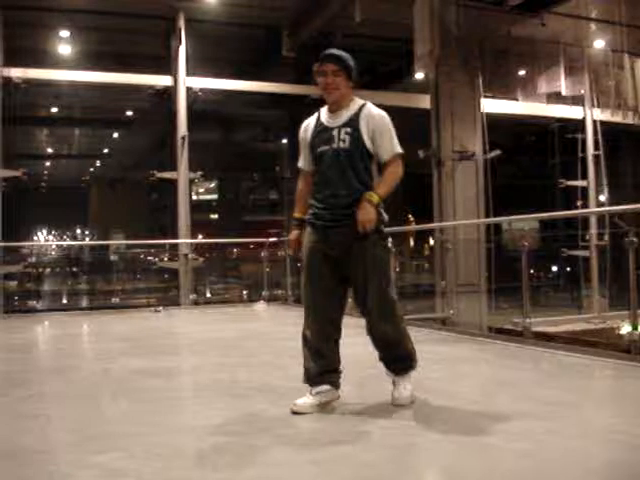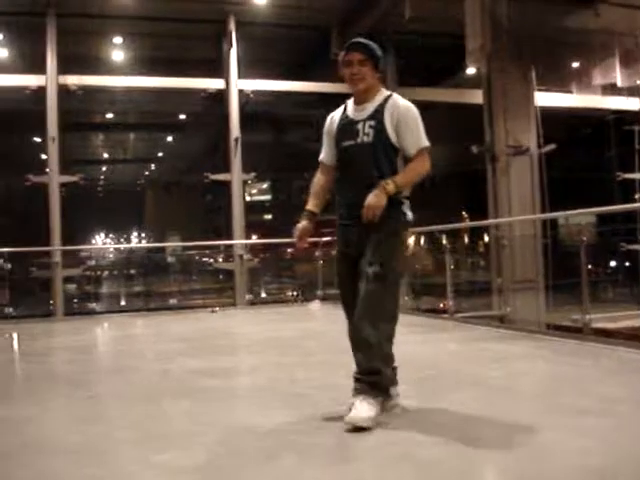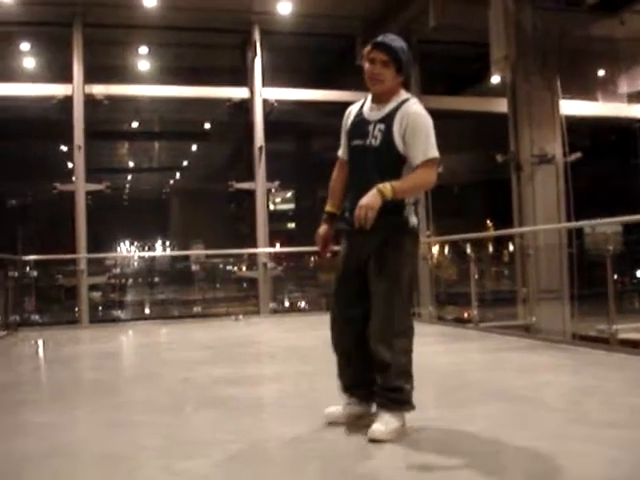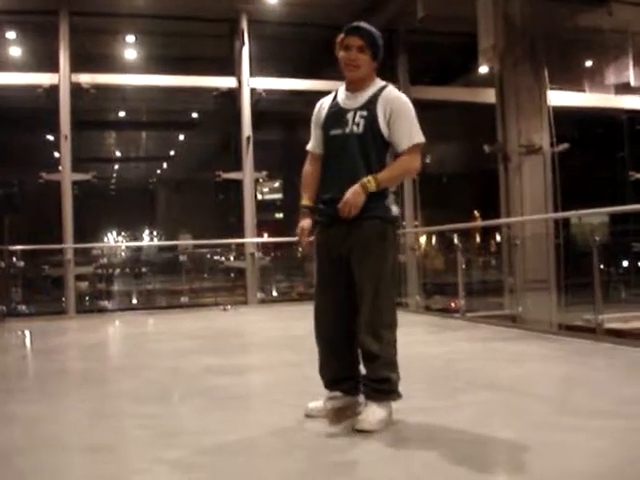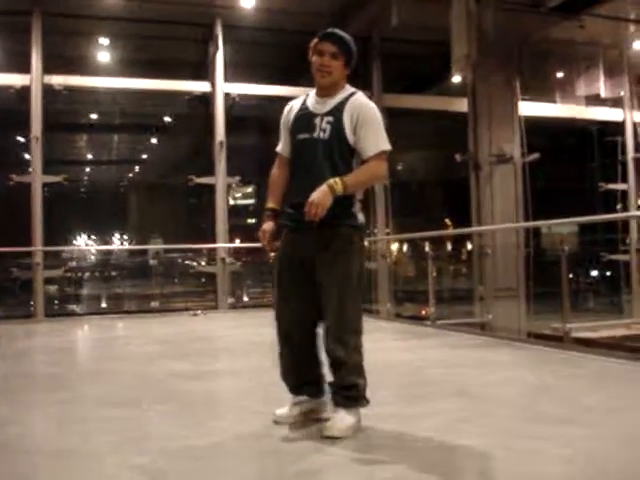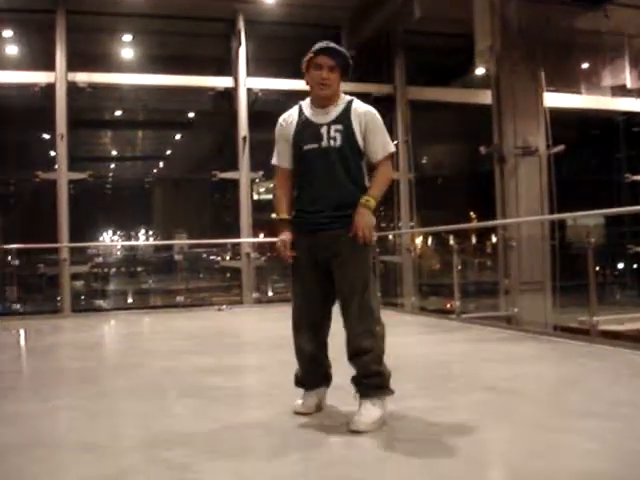
dt=0.5s
person 1, frame 1
left shoulder: (372, 117)
right shoulder: (309, 126)
left elbow: (394, 166)
left wrist: (371, 200)
right wrist: (298, 222)
left hip: (362, 226)
right hip: (320, 228)
left knee: (377, 303)
right knee: (318, 310)
left ankle: (401, 370)
right ankle: (323, 383)
person 1, frame 2
left shoulder: (399, 109)
right shoulder: (336, 119)
left elbow: (422, 162)
right elbow: (326, 172)
left wrist: (386, 189)
right wrist: (309, 215)
left hip: (386, 221)
right hip: (349, 224)
left knee: (374, 305)
right knee: (356, 308)
left ankle: (371, 392)
right ankle: (384, 385)
person 1, frame 3
left shoulder: (412, 115)
right shoulder: (353, 114)
left elbow: (428, 174)
left wrist: (382, 191)
right wrist: (330, 217)
left hip: (394, 231)
right hip: (354, 230)
left knee: (389, 321)
right knee: (345, 315)
left ankle: (393, 405)
right ankle: (360, 395)
person 1, frame 4
left shoulder: (391, 101)
right shoulder: (325, 106)
left elbow: (412, 160)
left wrist: (366, 186)
right wrist: (307, 211)
left hip: (373, 221)
right hip: (329, 223)
left knee: (374, 312)
right knee: (330, 312)
left ankle: (379, 396)
right ankle: (343, 389)
person 1, frame 5
left shoulder: (360, 108)
right shoulder: (294, 109)
left elbow: (378, 167)
left wrist: (333, 186)
right wrist: (271, 213)
left hip: (339, 228)
right hip: (295, 227)
left knee: (341, 319)
right knee: (292, 317)
left ankle: (348, 403)
right ankle: (308, 394)
person 1, frame 6
left shoulder: (363, 114)
right shoulder: (289, 121)
left elbow: (384, 166)
right elbow: (283, 177)
left wrist: (366, 207)
right wrist: (283, 224)
left hip: (350, 230)
right hip: (306, 233)
left knee: (361, 314)
right knee: (307, 316)
left ankle: (372, 394)
right ankle: (314, 386)
